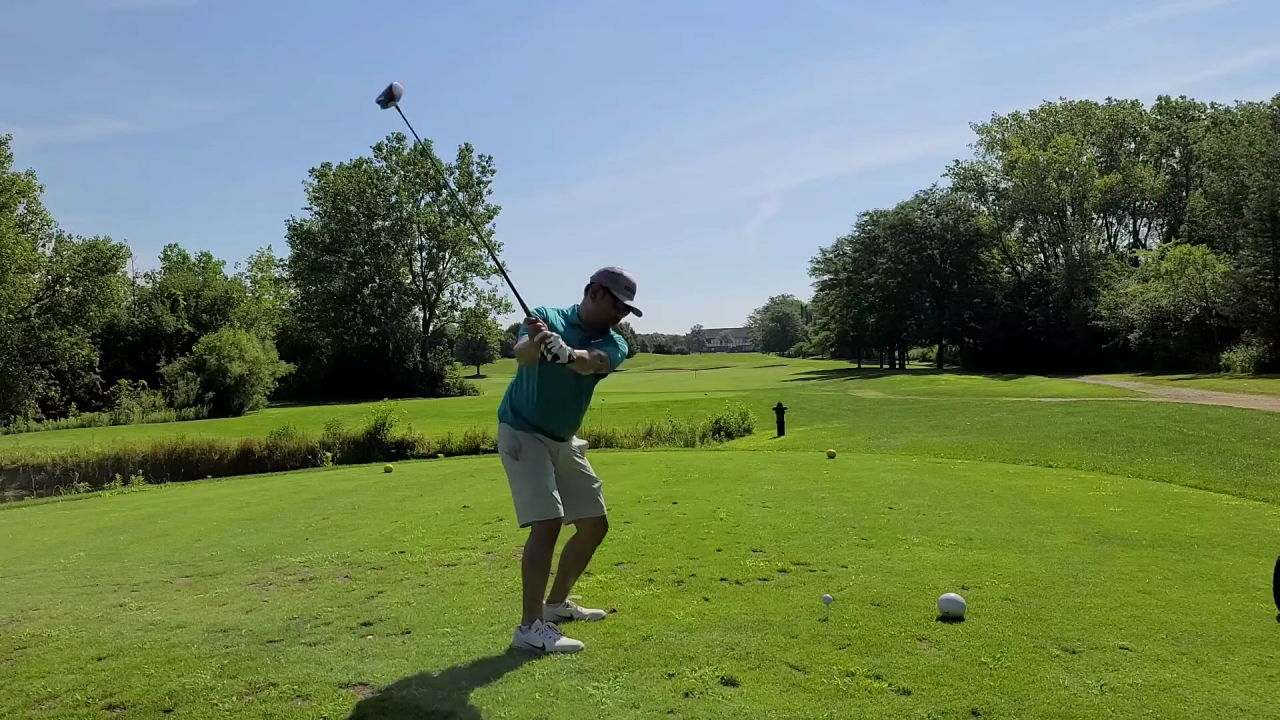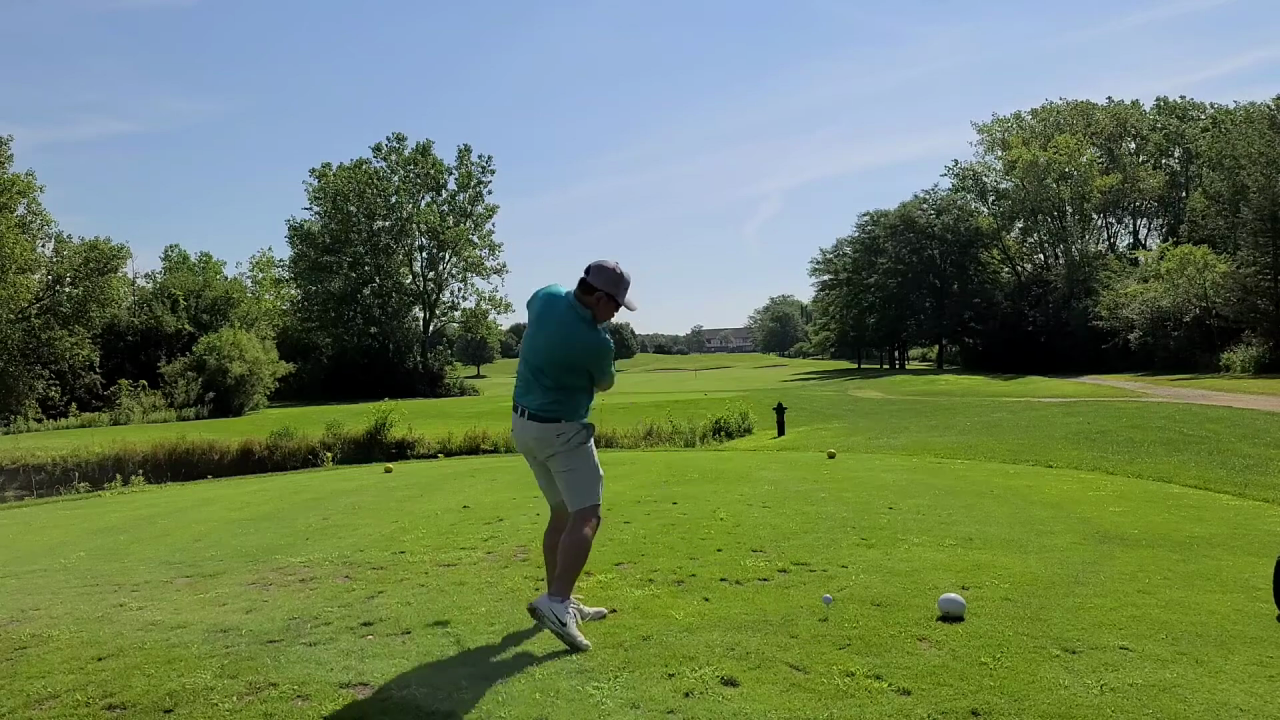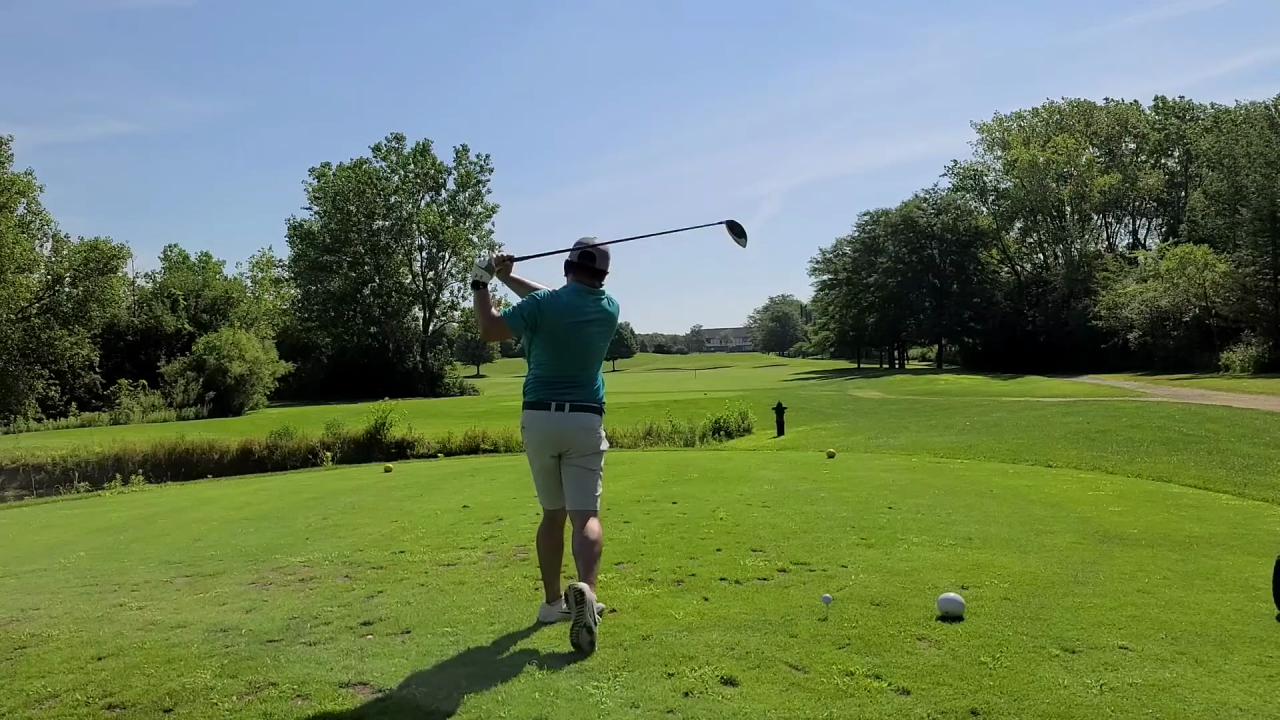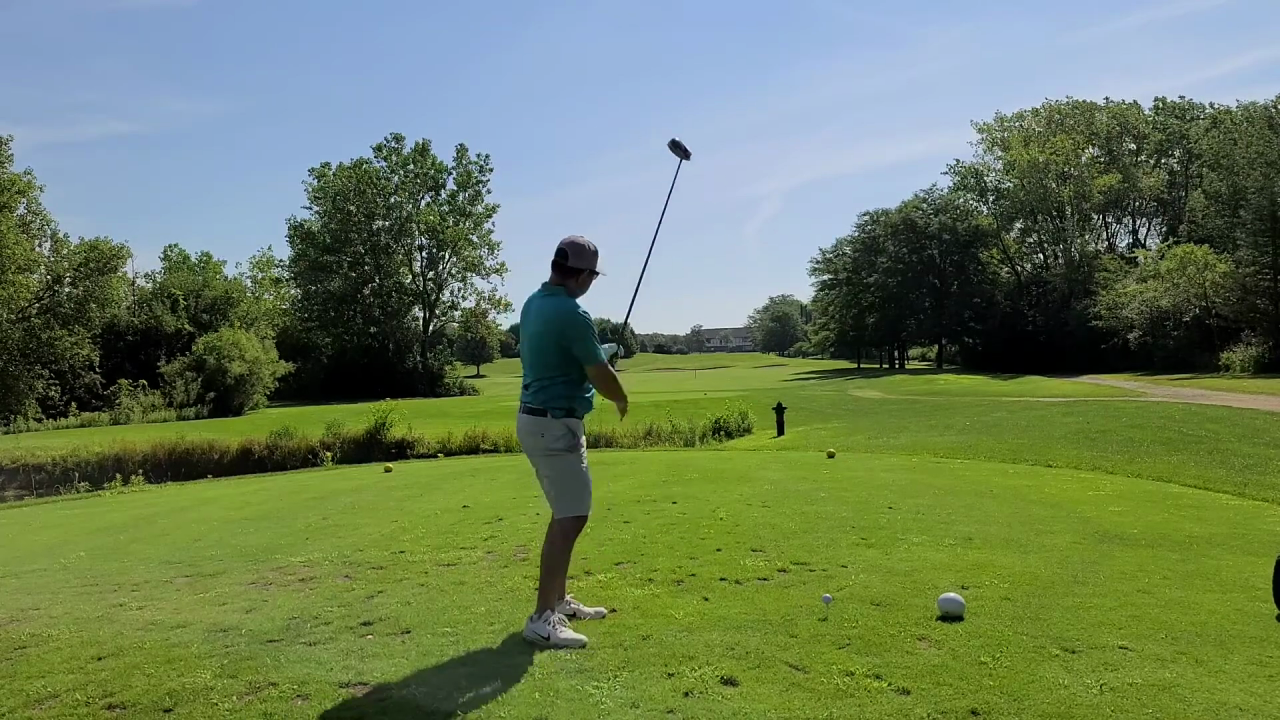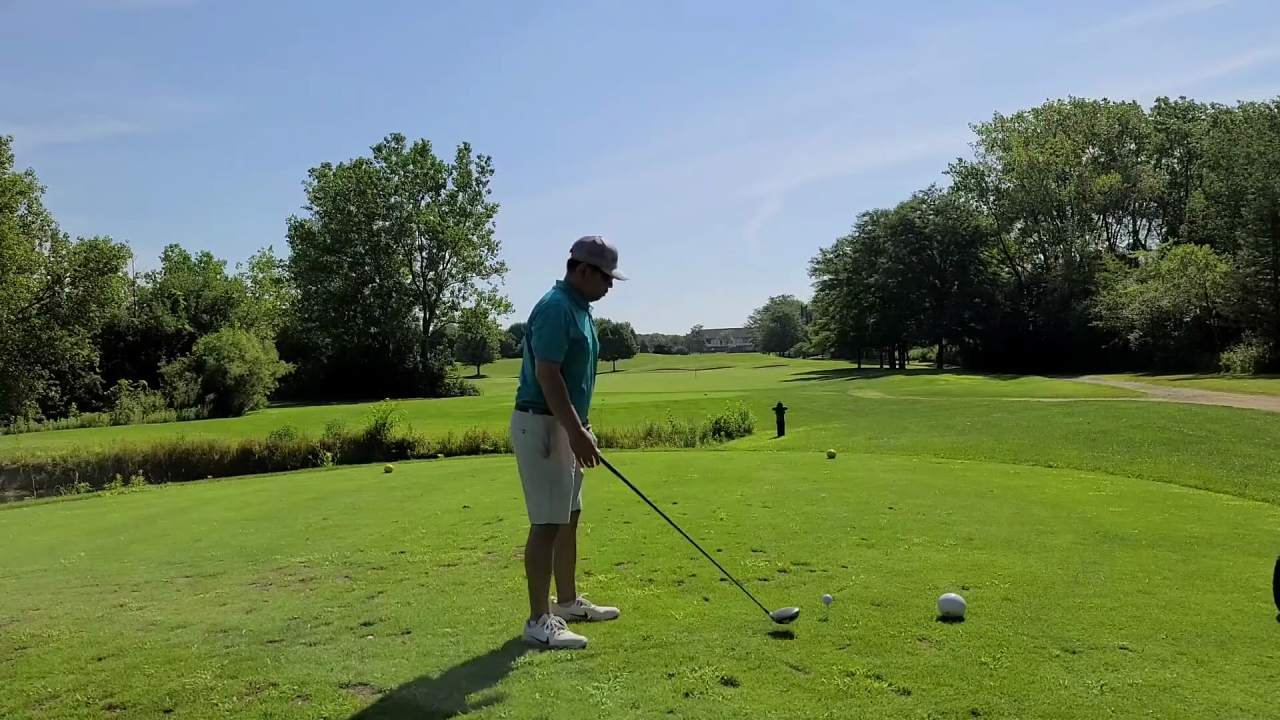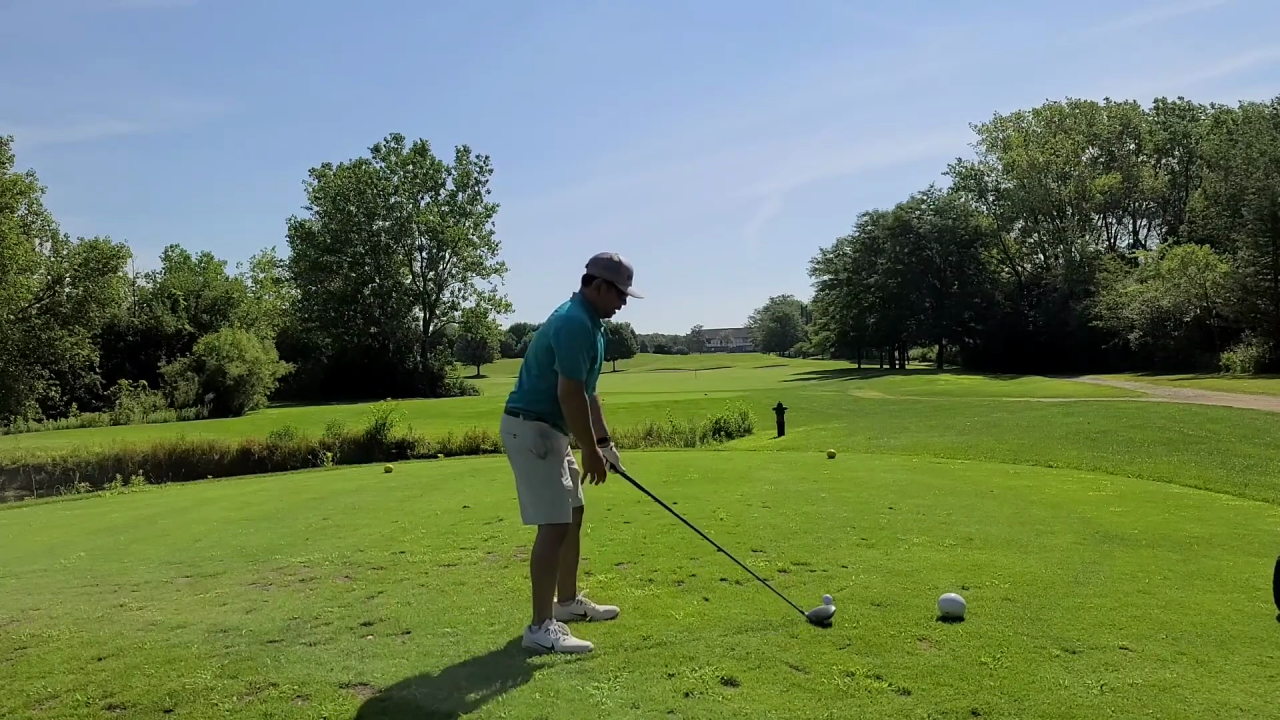
dt=0.7s
person 1, frame 1
left shoulder: (614, 345)
right shoulder: (546, 317)
left elbow: (592, 362)
right elbow: (523, 356)
left wrist: (564, 351)
right wrist: (537, 342)
left hip: (565, 442)
right hip: (523, 435)
left knee: (595, 524)
right knee: (547, 524)
left ankle: (556, 603)
right ankle: (531, 626)
person 1, frame 2
left shoulder: (543, 298)
right shoulder: (598, 341)
right elbow: (604, 385)
left hip: (525, 424)
right hip: (561, 430)
left knee: (564, 511)
right knee: (587, 516)
left ankle: (557, 599)
right ankle: (555, 600)
person 1, frame 3
left shoulder: (545, 304)
right shoulder: (610, 308)
left elbow: (488, 330)
left wrist: (481, 283)
right wrist: (508, 277)
left hip: (540, 419)
right hip: (585, 422)
left knee: (554, 512)
right knee: (586, 514)
left ankle: (554, 601)
right ankle: (586, 590)
person 1, frame 4
left shoulder: (535, 303)
right shoulder: (573, 315)
right elbow: (600, 378)
left wrist: (594, 355)
right wrist: (621, 399)
left hip: (539, 420)
right hip: (556, 425)
left knee: (566, 513)
right knee: (571, 518)
left ankle: (558, 601)
right ankle: (542, 618)
person 1, frame 5
left shoulder: (579, 308)
right shoulder: (556, 308)
right elbow: (547, 375)
left wrist: (581, 426)
right wrist: (577, 431)
left hip: (561, 425)
right hip: (541, 425)
left knee: (567, 519)
right knee: (547, 523)
left ankle: (568, 602)
right ankle: (539, 622)
person 1, frame 6
left shoulder: (588, 323)
right shoulder: (574, 322)
left elbow: (588, 390)
right elbow: (570, 392)
left wrist: (604, 442)
right wrist: (589, 450)
left hip: (548, 430)
right hip: (531, 429)
left knee: (572, 516)
right knee: (553, 524)
left ankle: (568, 601)
right ankle: (541, 627)
